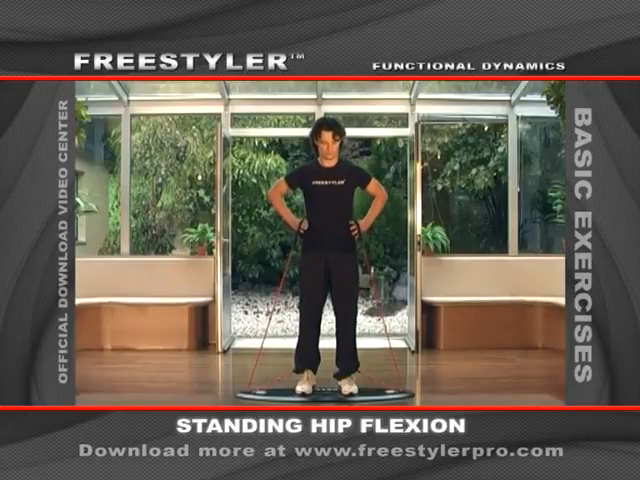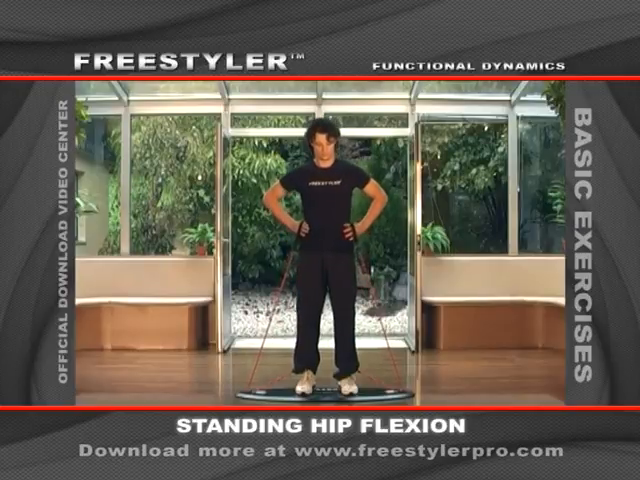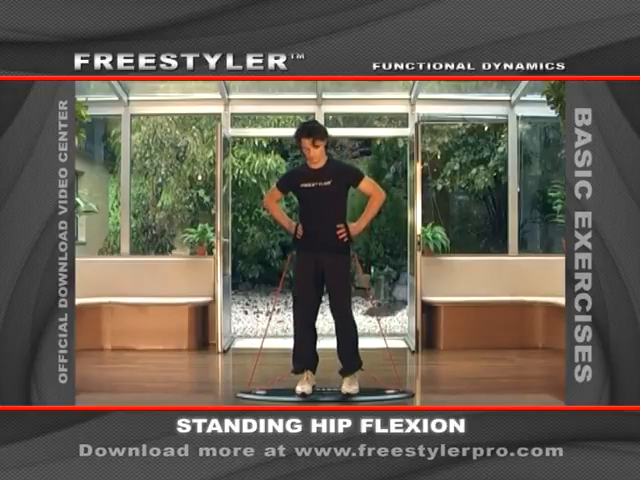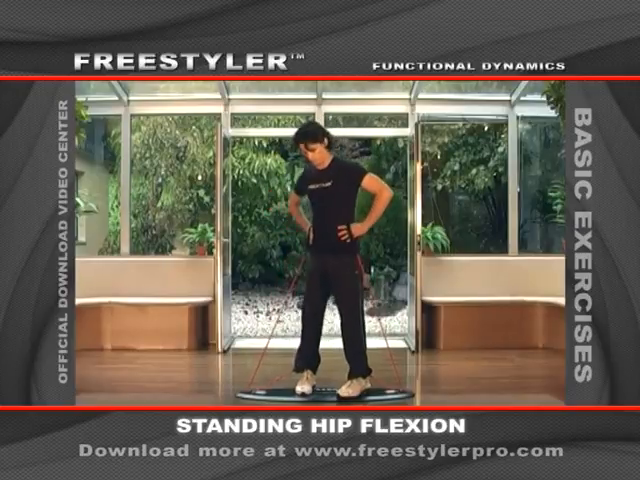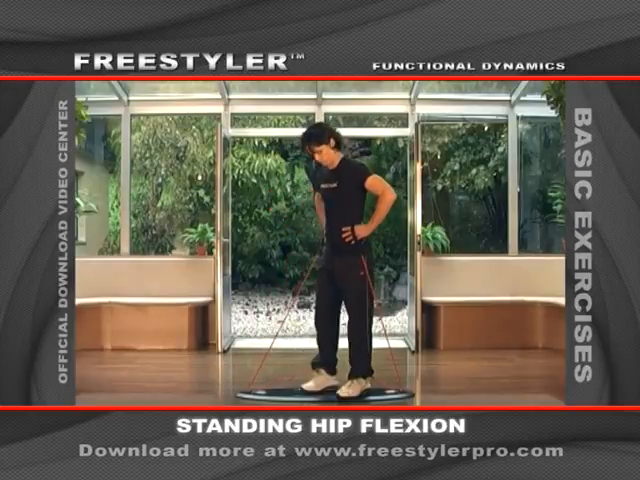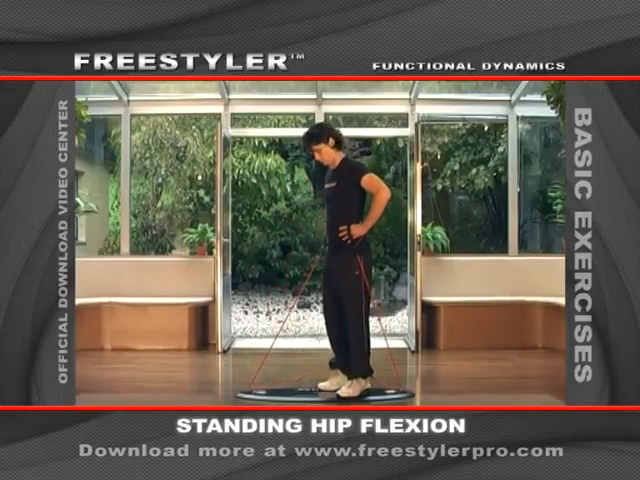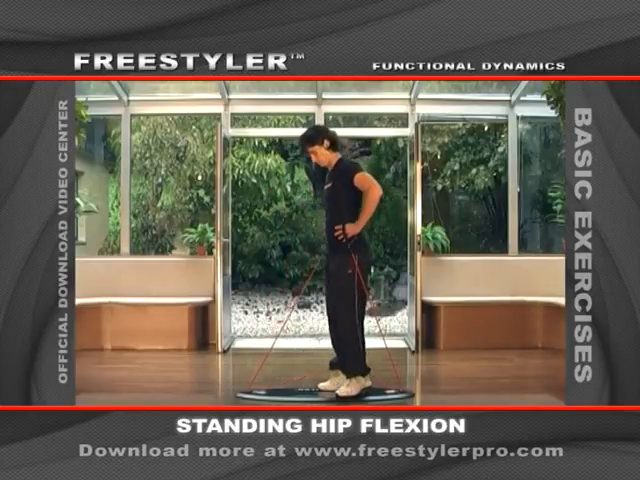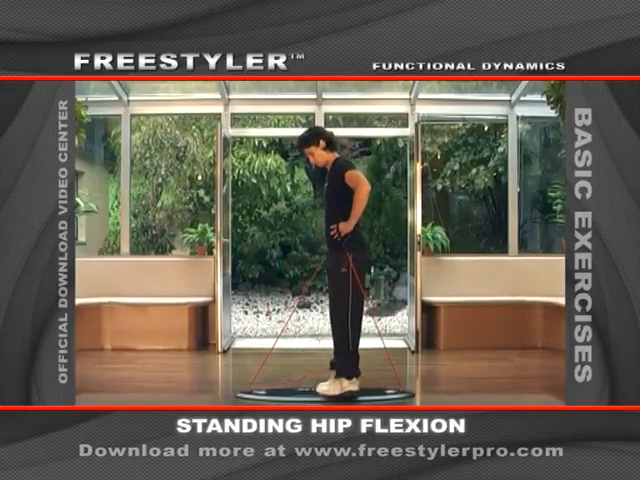
dt=0.3s
person 1, frame 1
left shoulder: (352, 172)
right shoulder: (304, 172)
left elbow: (381, 194)
right elbow: (274, 193)
left wrist: (366, 223)
right wrist: (292, 221)
left hip: (344, 253)
right hip: (313, 253)
left knee: (346, 314)
right knee: (309, 313)
left ankle: (347, 373)
right ankle: (306, 372)
person 1, frame 2
left shoulder: (350, 172)
right shoulder: (301, 174)
left elbow: (380, 197)
right elbow: (270, 197)
left wrist: (362, 226)
right wrist: (291, 224)
left hip: (341, 253)
right hip: (311, 254)
left knee: (344, 314)
right knee: (307, 313)
left ankle: (347, 373)
right ankle: (306, 372)
person 1, frame 3
left shoulder: (342, 171)
right shoulder: (295, 176)
left elbow: (378, 194)
right elbow: (269, 201)
left wrist: (359, 225)
right wrist: (290, 226)
left hip: (337, 253)
right hip: (306, 254)
left knee: (342, 313)
right knee: (303, 314)
left ankle: (350, 371)
right ankle: (306, 372)
person 1, frame 4
left shoulder: (348, 170)
right shoulder: (307, 177)
left elbow: (385, 192)
right elbow: (292, 204)
left wrist: (364, 226)
left hip: (344, 255)
right hip: (318, 255)
left knee: (351, 317)
right knee: (311, 315)
left ankle: (359, 376)
right ankle: (307, 372)
person 1, frame 5
left shoulder: (354, 170)
right shoulder: (321, 175)
left elbow: (388, 194)
left wrist: (368, 228)
left hip: (354, 256)
right hip: (331, 255)
left knee: (358, 317)
right knee: (324, 314)
left ankle: (360, 376)
right ankle: (325, 371)
person 1, frame 6
left shoulder: (353, 169)
right shoulder: (330, 174)
left elbow: (383, 192)
left wrist: (364, 227)
left hip: (353, 255)
right hip: (334, 254)
left knee: (355, 316)
right knee: (333, 316)
left ankle: (360, 376)
right ankle: (342, 371)
person 1, frame 7
left shoulder: (348, 168)
right shoulder: (330, 174)
left elbow: (375, 191)
left wrist: (358, 225)
left hip: (351, 254)
right hip: (336, 253)
left knee: (350, 315)
right knee: (336, 316)
left ankle: (360, 374)
right ankle: (343, 371)
person 1, frame 8
left shoulder: (343, 167)
right shoulder: (332, 173)
left elbow: (364, 187)
left wrist: (351, 223)
left hip: (349, 252)
right hip: (338, 252)
left knee: (346, 314)
right knee: (339, 315)
left ankle: (348, 377)
right ankle: (342, 372)
